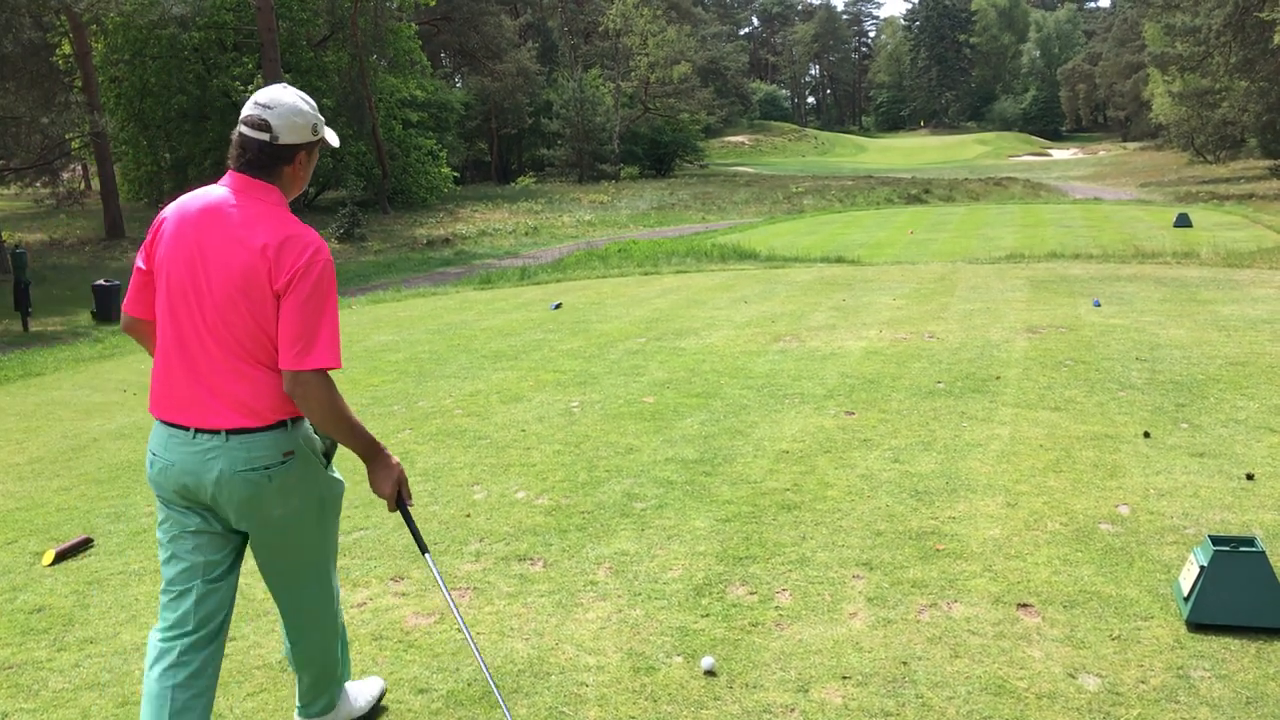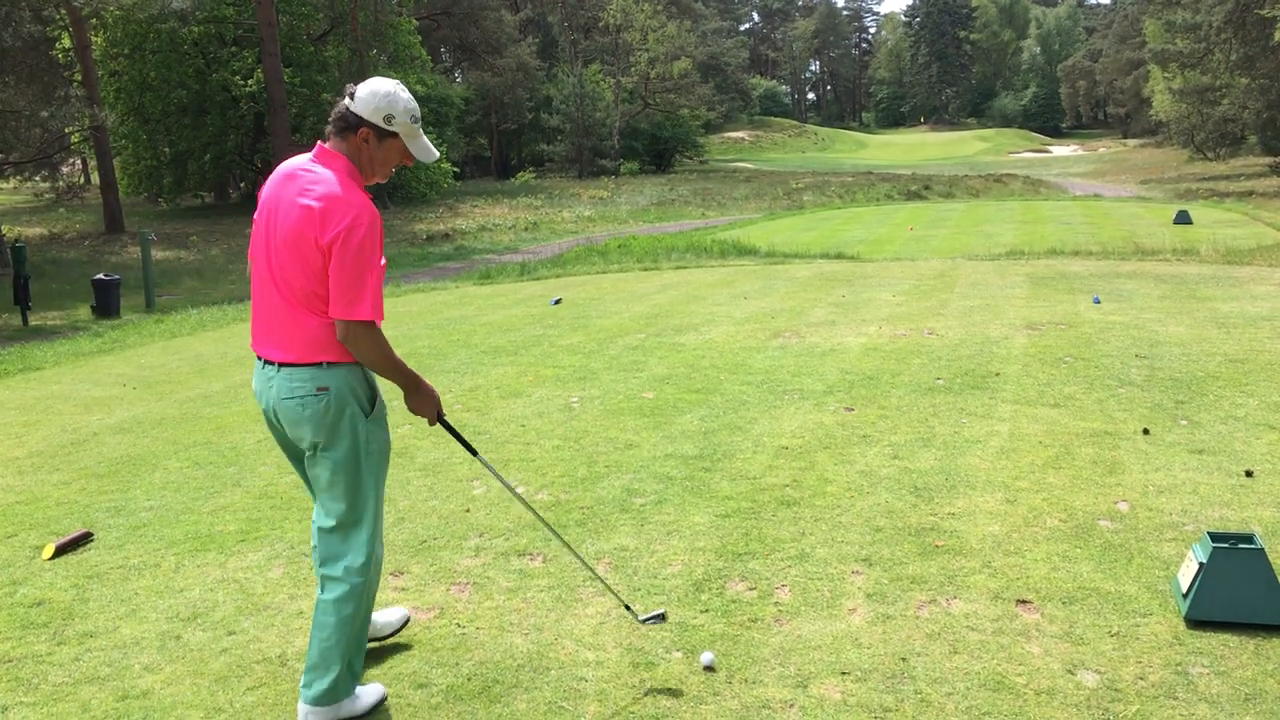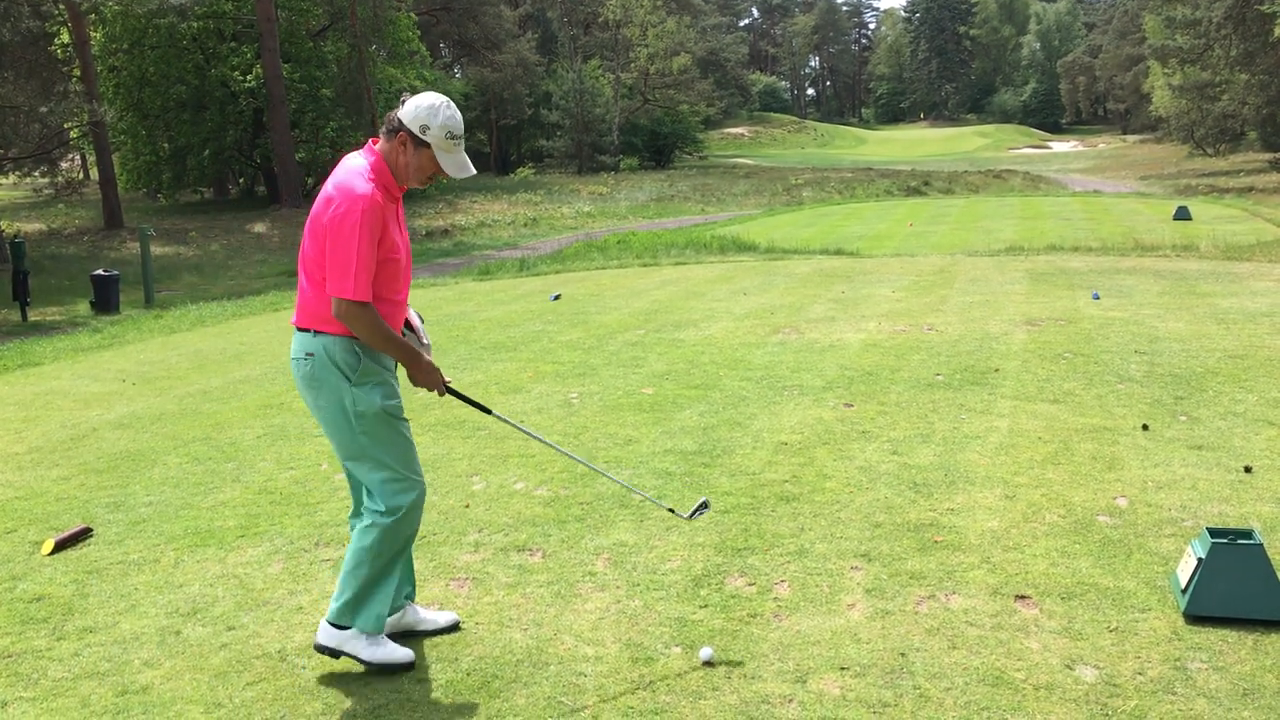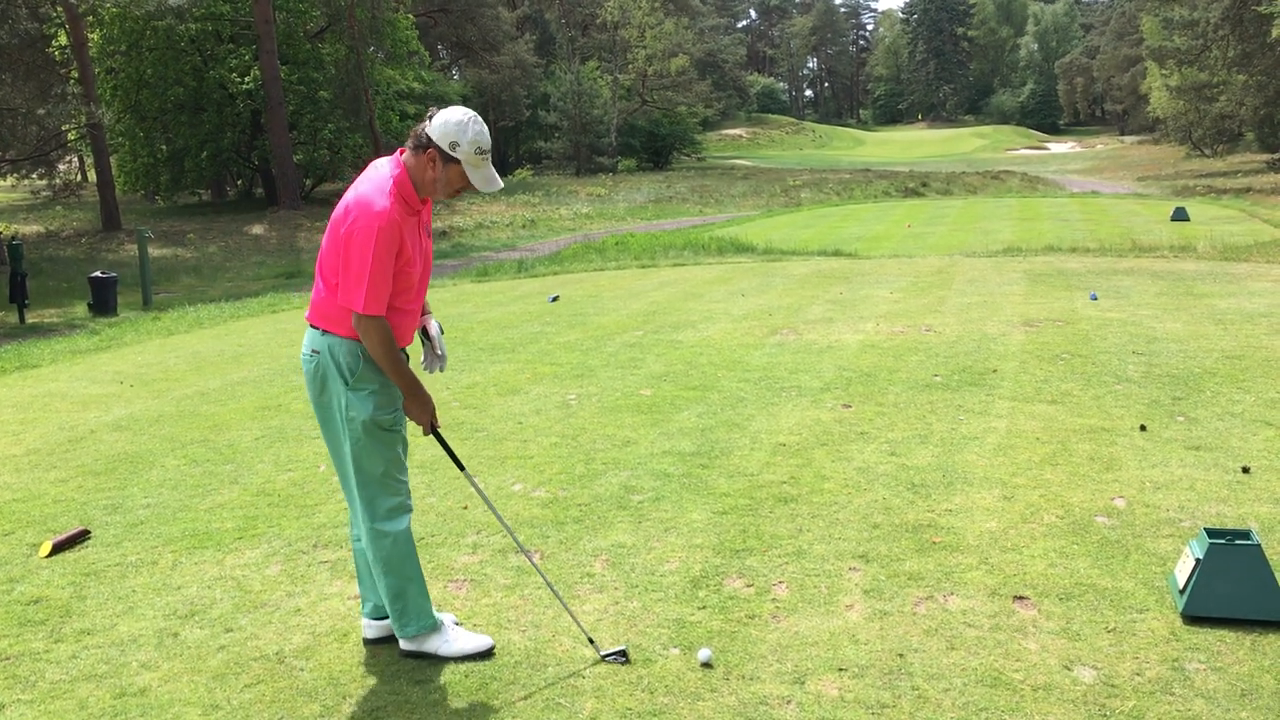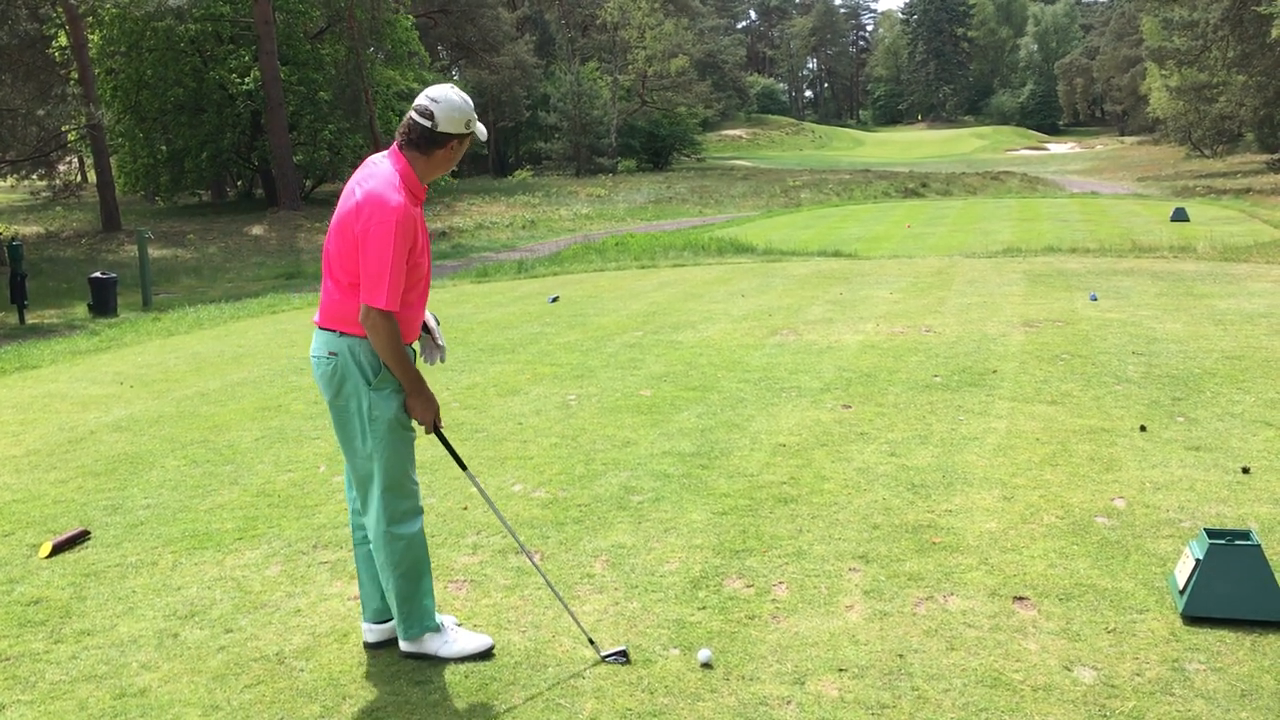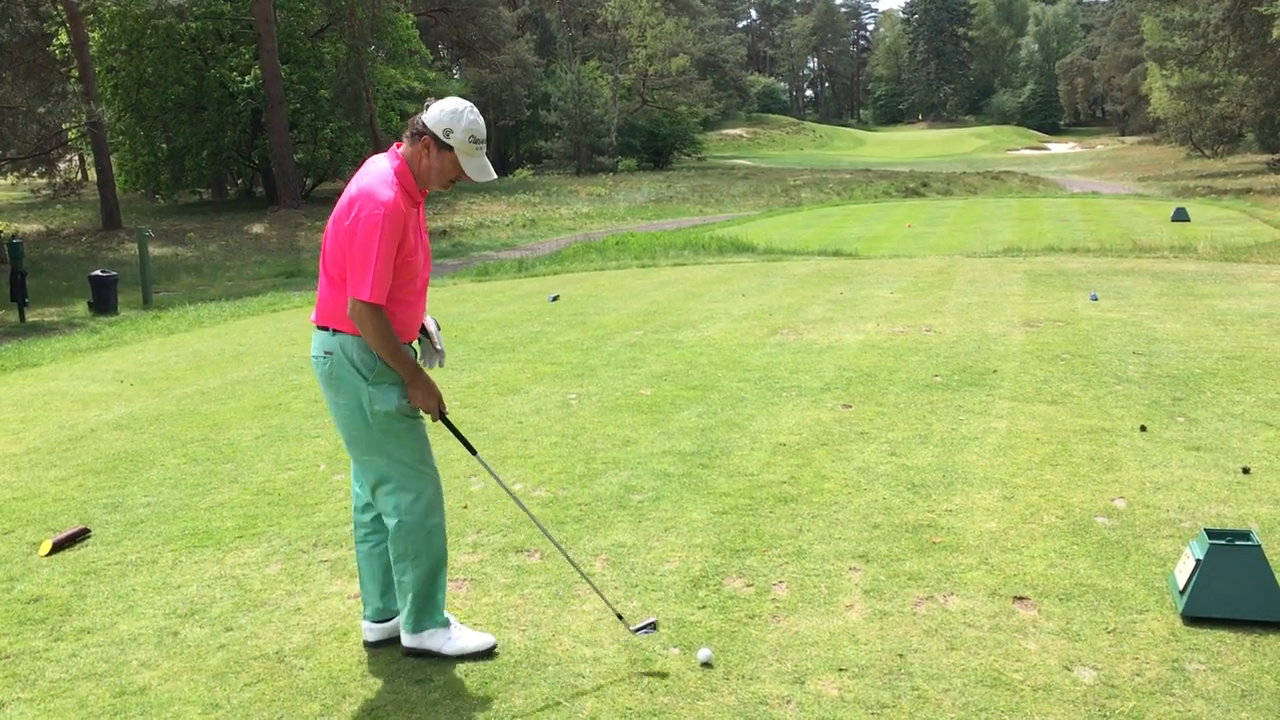
dt=0.5s
person 1, frame 1
left shoulder: (175, 216)
right shoulder: (301, 248)
left elbow: (137, 322)
right elbow: (305, 385)
right wrist: (375, 457)
left hip: (175, 451)
right hip: (266, 456)
left knee: (184, 624)
right knee: (307, 595)
person 1, frame 2
left shoulder: (285, 177)
right shoulder: (352, 211)
left elbow: (268, 273)
right elbow: (354, 333)
right wrist: (412, 384)
left hip: (276, 378)
right hip: (330, 386)
left knee: (336, 515)
right knee: (348, 540)
left ankle: (352, 620)
person 1, frame 3
left shoulder: (376, 178)
right shoulder: (359, 197)
right elbow: (349, 307)
left wrist: (404, 313)
right wrist: (412, 359)
left hip: (353, 353)
right hip: (339, 358)
left knee: (377, 490)
right knee: (398, 491)
left ankle: (390, 606)
right ankle: (347, 623)
person 1, frame 4
left shoulder: (411, 186)
right shoulder: (378, 211)
right elbow: (364, 320)
left wrist: (426, 320)
right wrist: (412, 391)
left hip: (371, 355)
right hip: (348, 360)
left knee: (381, 493)
right knee: (382, 500)
left ankle: (385, 611)
right ankle: (417, 627)
person 1, frame 5
left shoulder: (386, 170)
right shoulder: (390, 204)
right elbow: (375, 316)
left wrist: (421, 315)
right wrist: (417, 389)
left hip: (363, 353)
right hip: (361, 359)
left knee: (373, 496)
right knee: (392, 502)
left ankle: (385, 615)
right ankle: (417, 630)
person 1, frame 6
left shoulder: (405, 181)
right shoulder: (381, 200)
right elbow: (362, 309)
left wrist: (420, 317)
right wrist: (415, 379)
left hip: (370, 353)
right hip: (359, 359)
left knee: (381, 490)
right knee: (415, 493)
left ankle: (385, 612)
right ankle: (425, 624)
